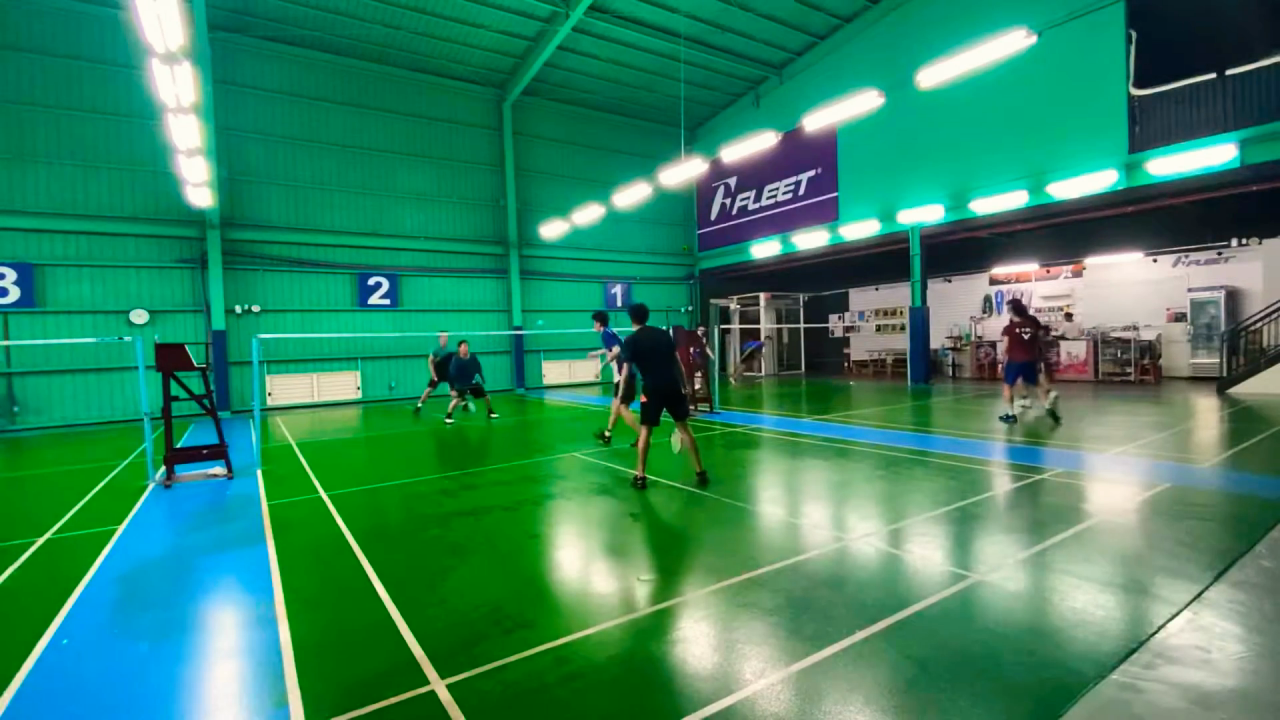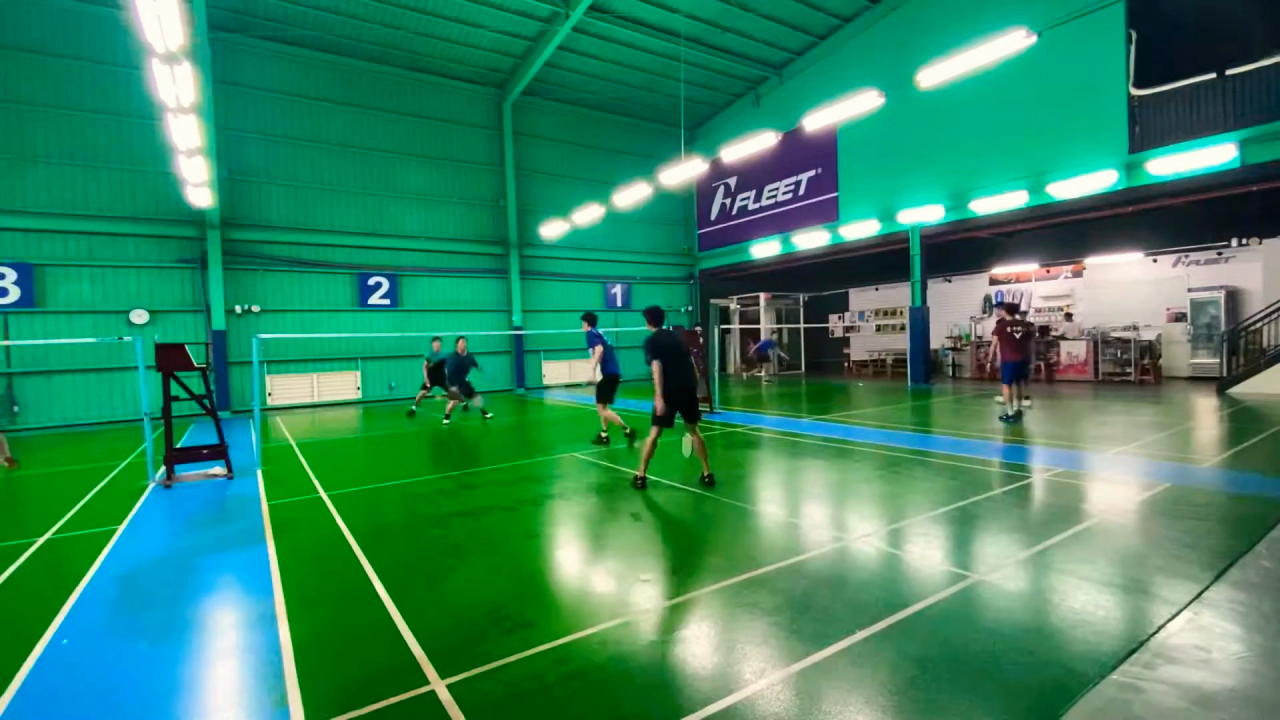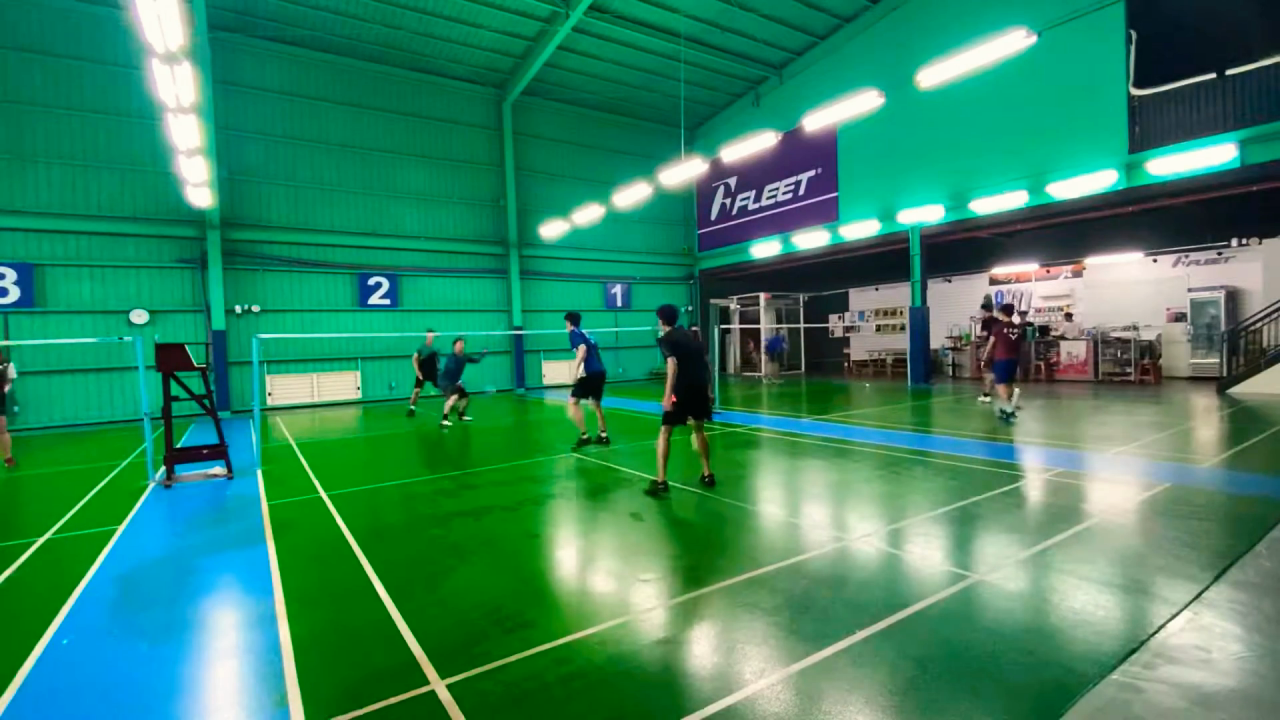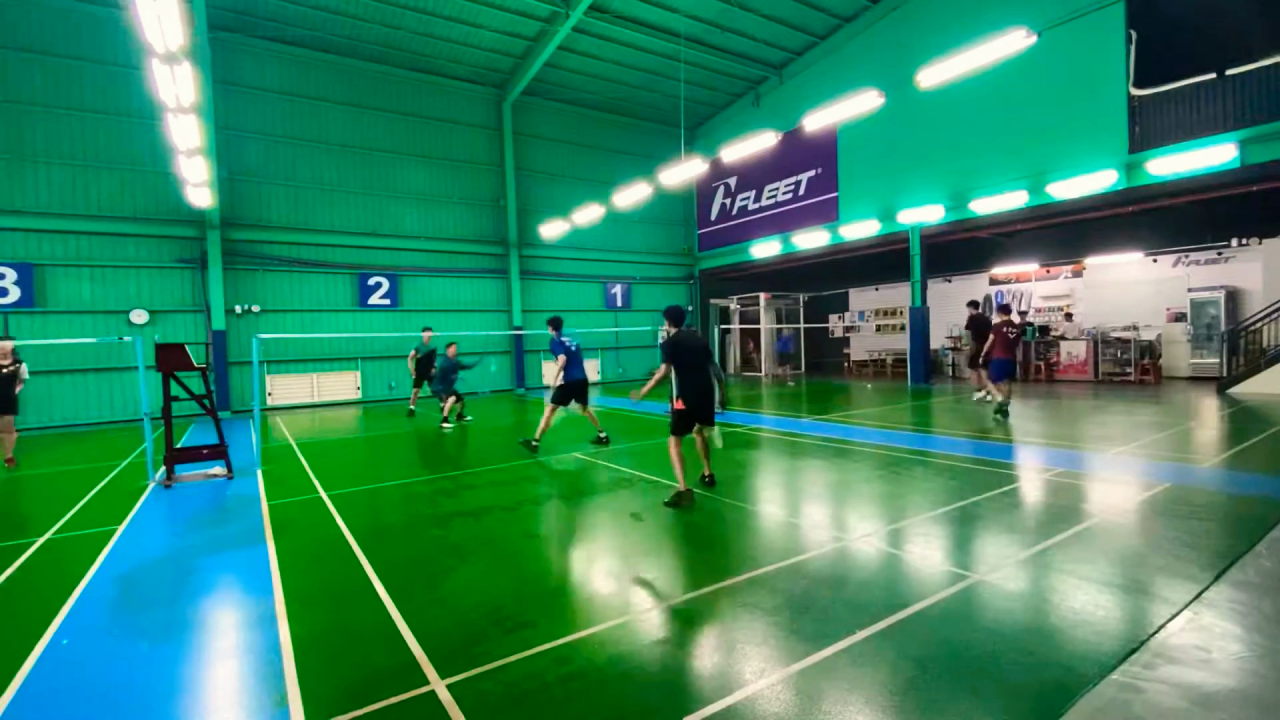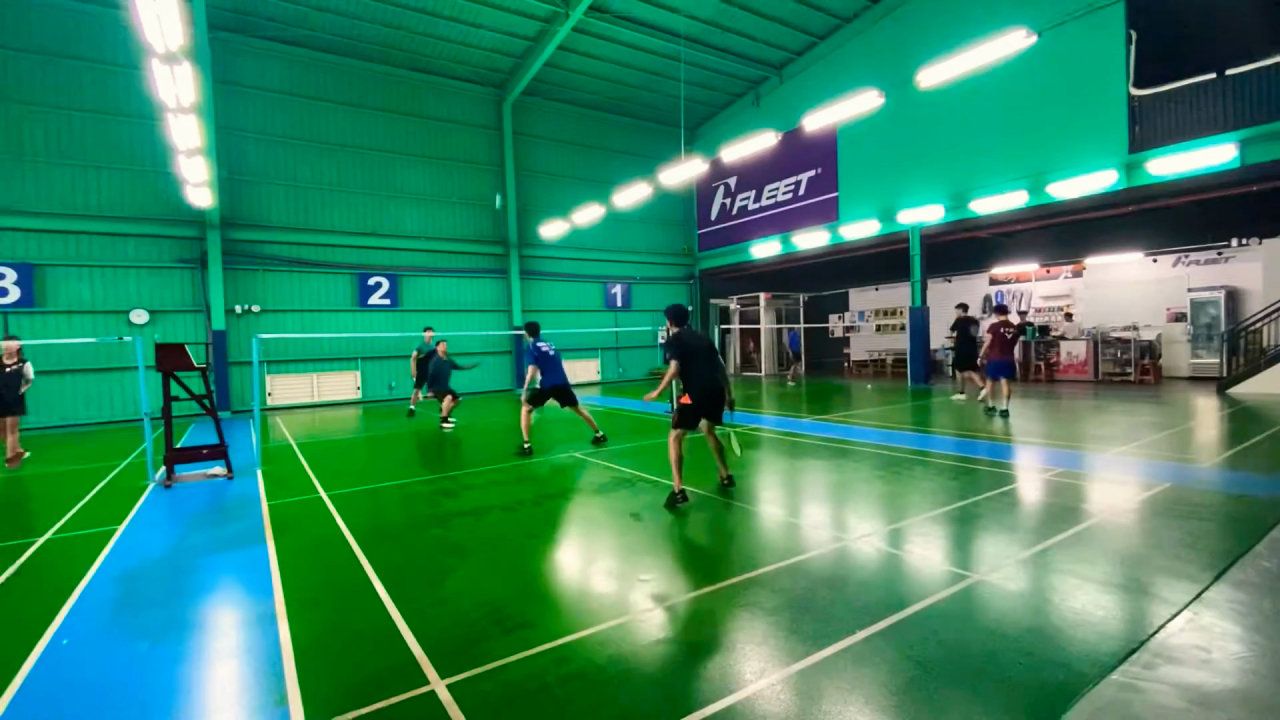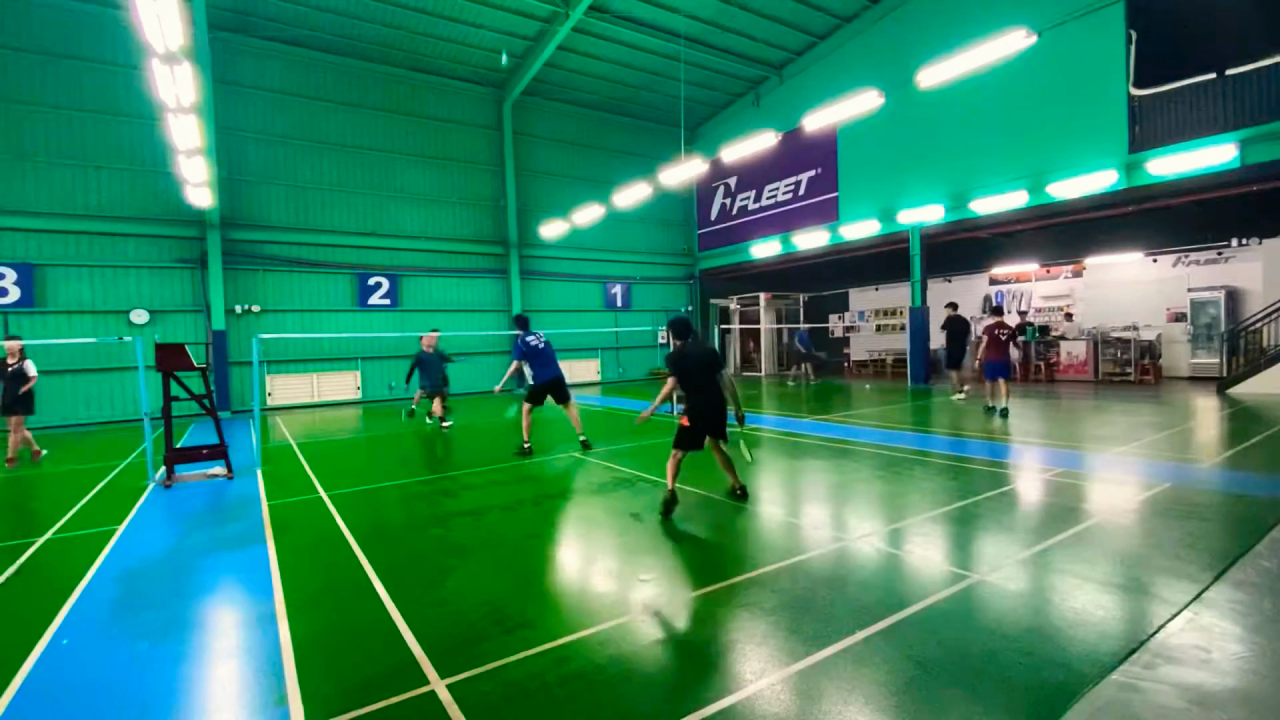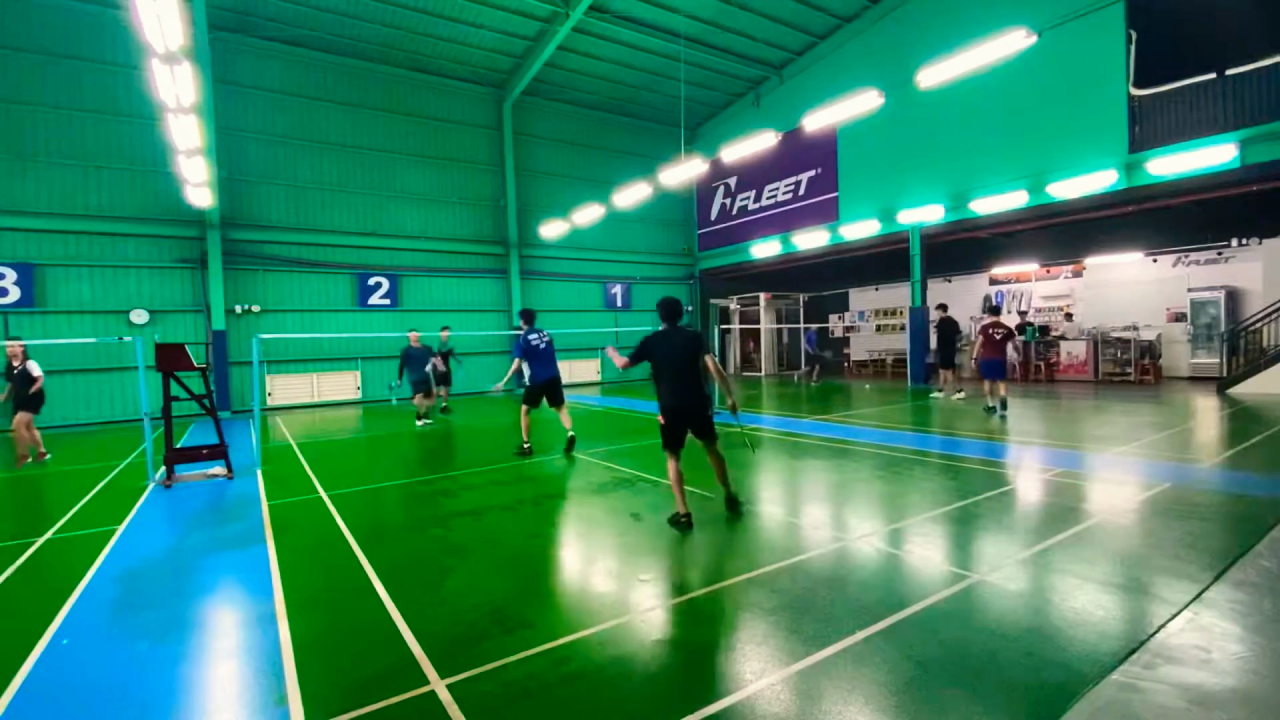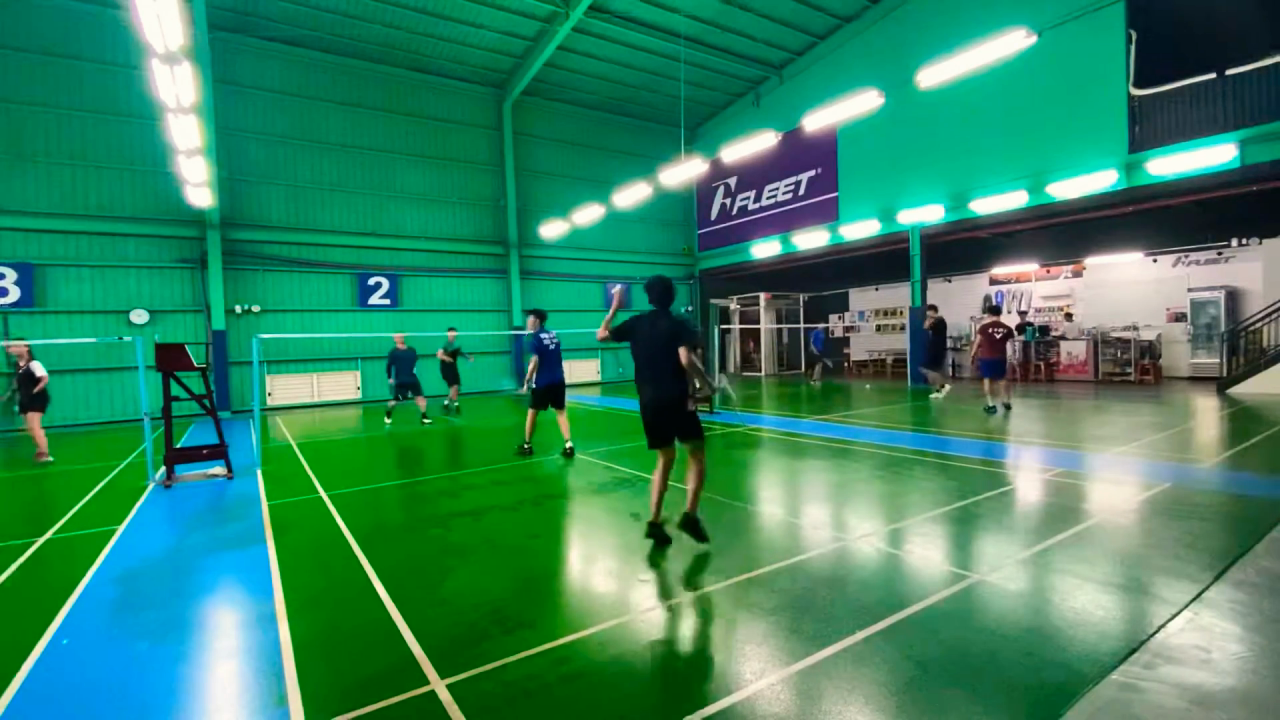
dt=0.2s
person 1, frame 1
left shoulder: (631, 341)
right shoulder: (663, 334)
left elbow: (626, 370)
right elbow: (677, 362)
right wrist: (684, 387)
left hip: (652, 389)
right hip: (673, 387)
left knee: (645, 432)
right knee: (684, 428)
left ankle: (640, 476)
right ankle: (700, 471)
person 1, frame 2
left shoulder: (651, 341)
right shoulder: (677, 337)
left elbow: (657, 368)
right elbow: (692, 365)
left wrist: (658, 396)
right wrist: (696, 391)
left hip: (669, 393)
right hip: (688, 389)
left knee: (654, 434)
right knee: (693, 431)
left ankle: (641, 476)
right ankle: (707, 474)
person 1, frame 3
left shoulder: (666, 339)
right shoulder: (690, 337)
left elbow: (673, 365)
right elbow: (705, 365)
left wrist: (667, 394)
right wrist: (709, 391)
left hip: (682, 391)
right hip: (700, 389)
left knee: (665, 433)
right knee: (698, 429)
left ankle: (660, 480)
right ankle: (707, 474)
person 1, frame 4
left shoulder: (670, 342)
right shoulder: (698, 339)
left elbow: (663, 372)
right elbow: (716, 368)
left wrist: (643, 391)
right wrist: (722, 393)
left hip: (688, 396)
right hip: (707, 393)
left knee: (674, 442)
right knee: (699, 432)
left ankle: (684, 490)
right ankle: (708, 474)
person 1, frame 5
left shoulder: (673, 341)
right shoulder: (702, 338)
left elbow: (674, 368)
right elbow: (721, 367)
left wrist: (658, 391)
right wrist: (729, 394)
left hip: (695, 393)
right hip: (715, 391)
left knee: (675, 438)
right knee: (709, 431)
left ankle: (678, 490)
right ankle: (726, 476)
person 1, frame 6
left shoulder: (676, 356)
right shoulder: (709, 351)
left elbow: (671, 385)
right elbow: (727, 381)
left wrist: (651, 409)
right wrist: (738, 408)
left hip: (695, 412)
right hip: (718, 409)
left knee: (677, 456)
right knee: (715, 446)
left ankle: (670, 492)
right ankle: (738, 487)
person 1, frame 7
left shoulder: (652, 341)
right shoulder: (694, 337)
left elbow: (623, 364)
right elbow: (712, 366)
left wrist: (612, 354)
right wrist: (729, 396)
left hip: (670, 407)
right hip: (697, 403)
left knee: (673, 460)
right knee: (712, 449)
left ankle: (683, 513)
right ankle: (729, 495)
person 1, frame 8
left shoulder: (637, 322)
right shoulder: (678, 324)
left elbow: (602, 335)
right elbow: (686, 360)
left wrist: (615, 306)
right wrist: (705, 382)
left hip: (648, 402)
right hip: (675, 399)
left knee: (665, 459)
right knee: (697, 457)
left ankle: (655, 521)
right ankle: (690, 515)
